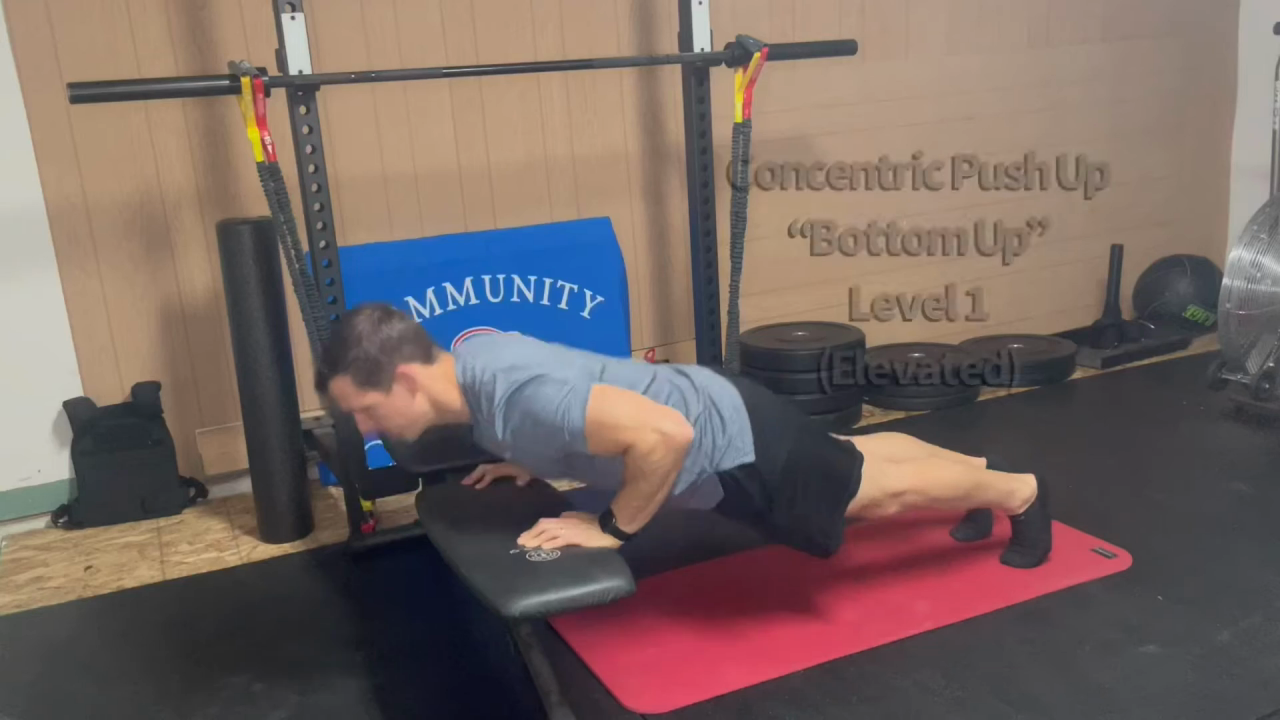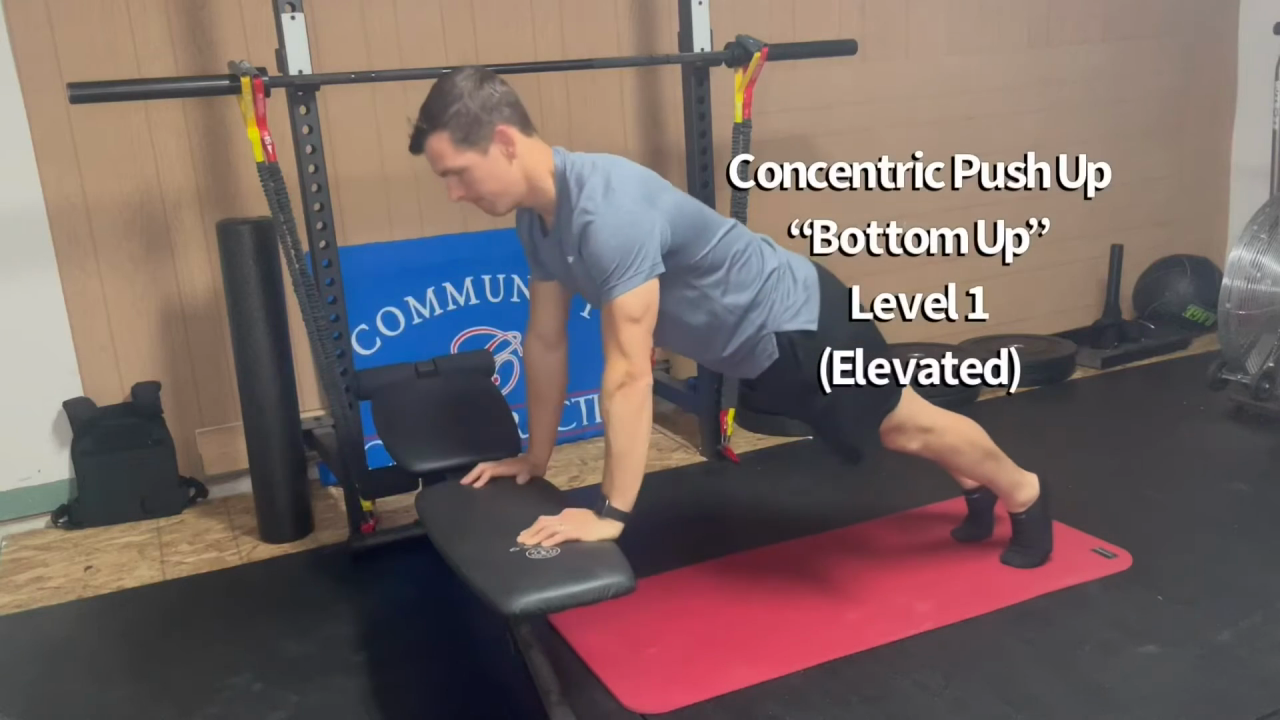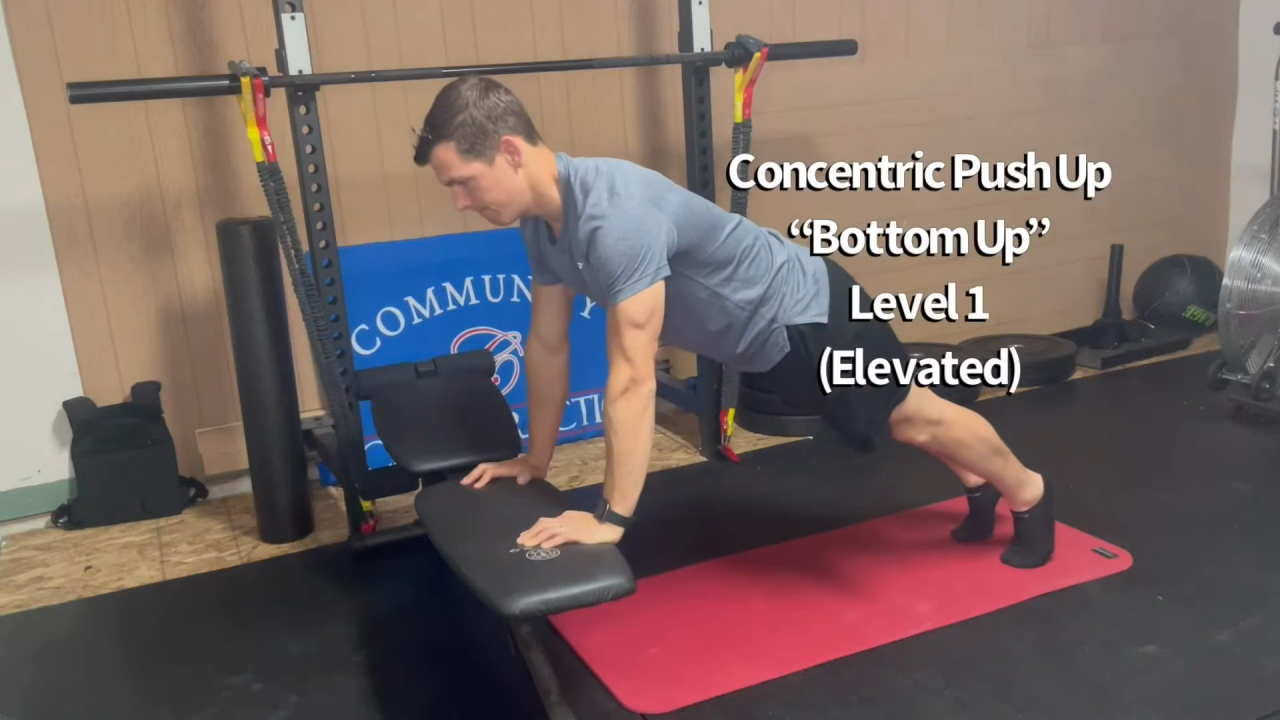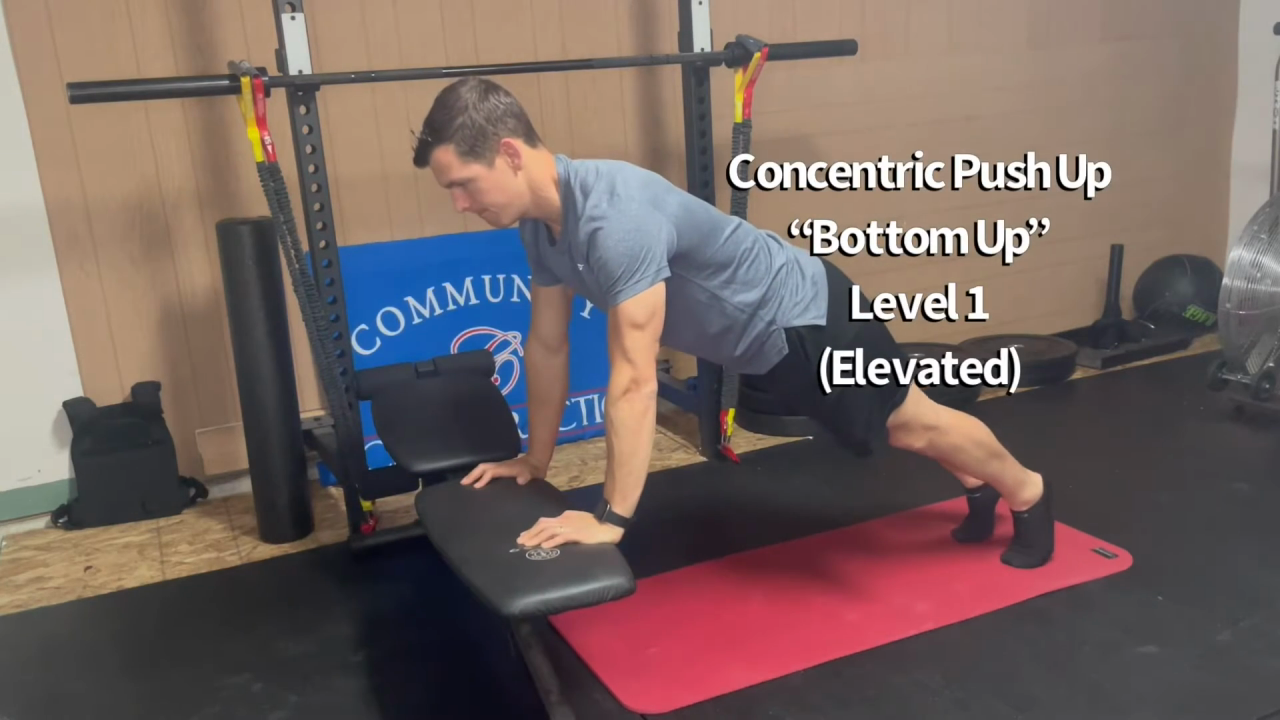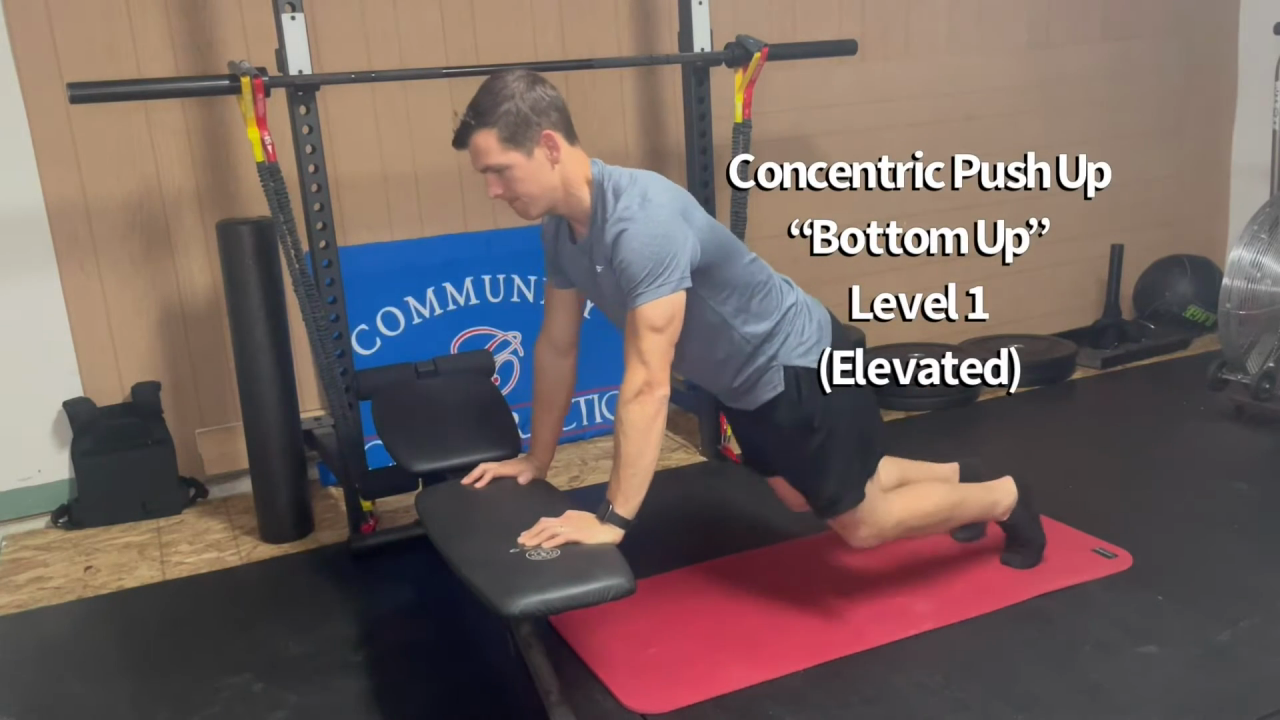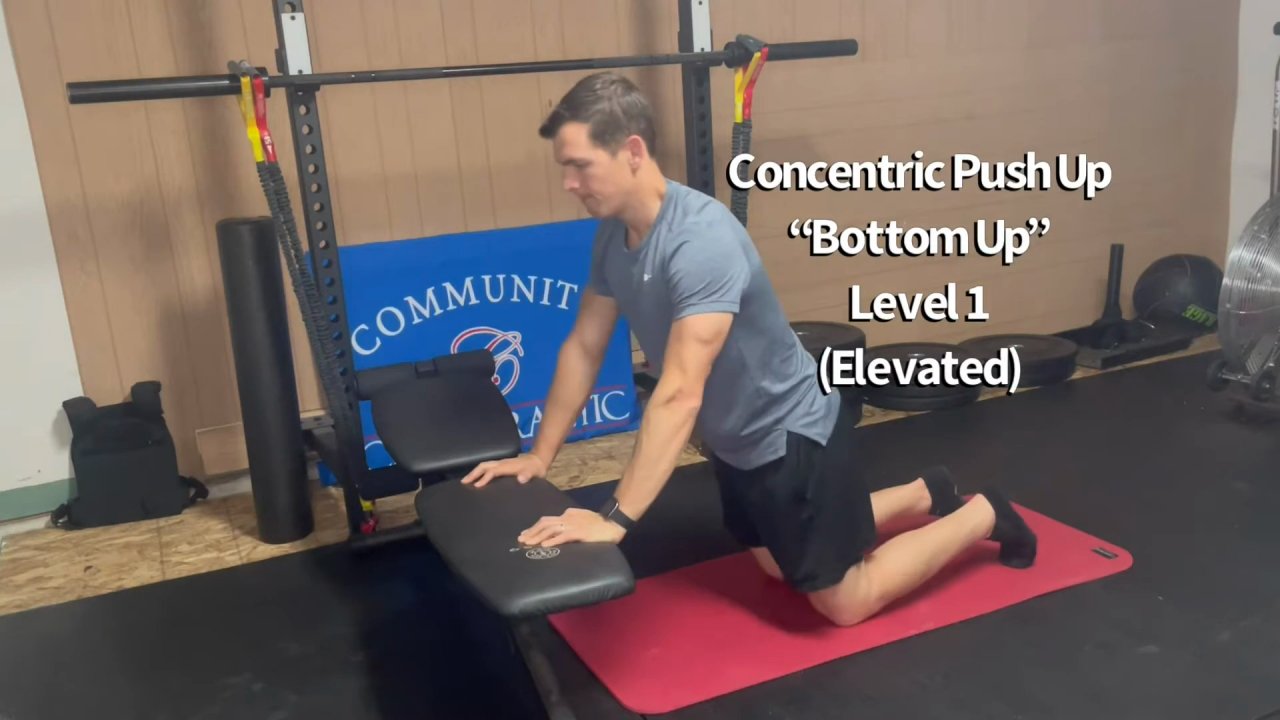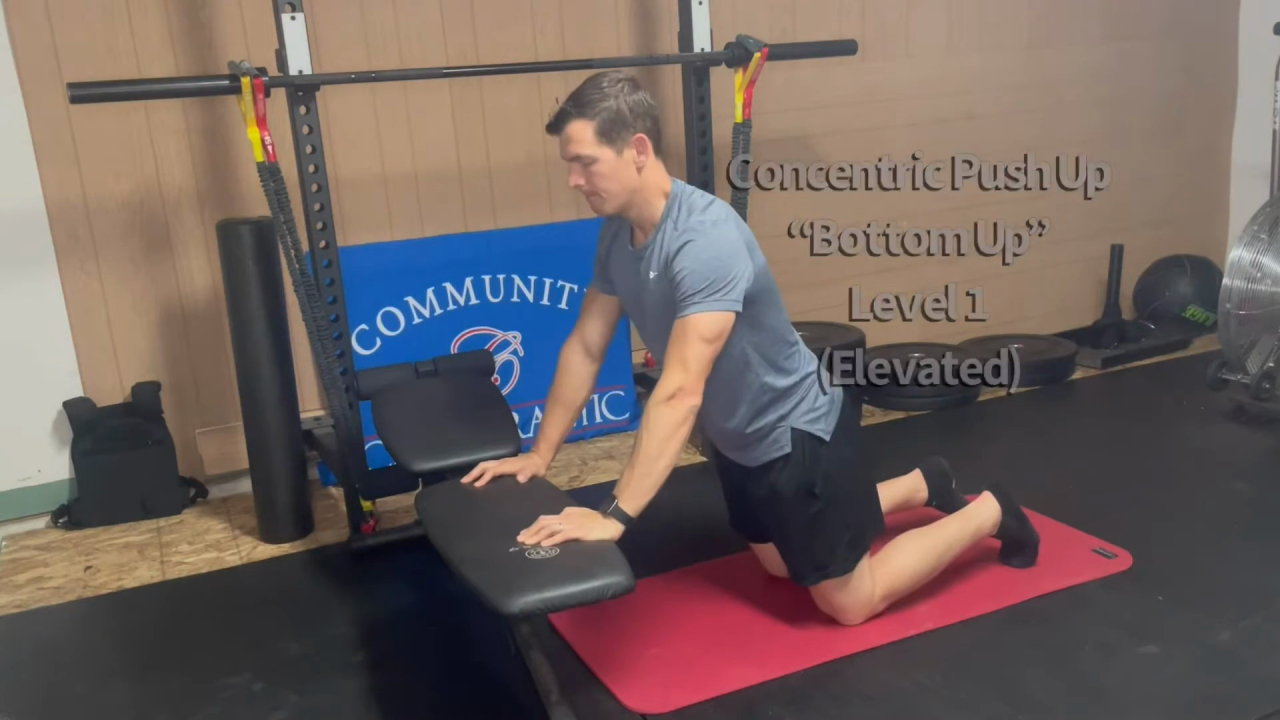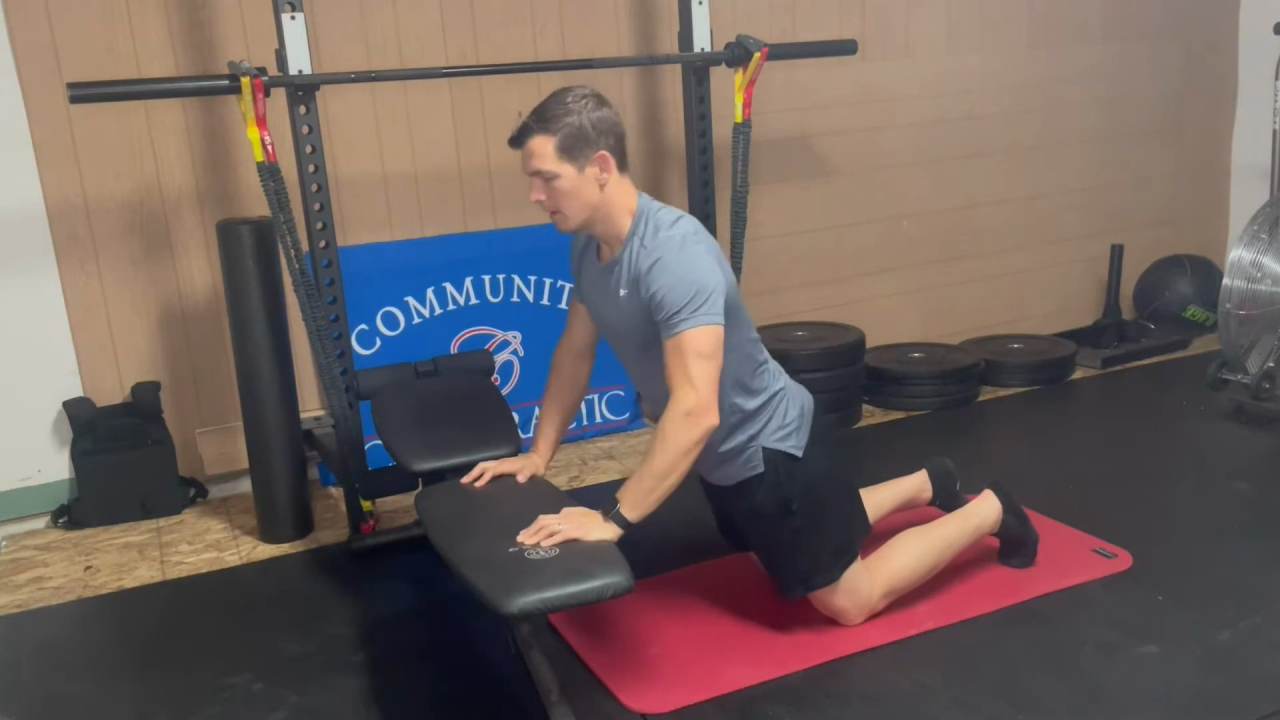
dt=0.5s
person 1, frame 1
left shoulder: (515, 399)
right shoulder: (472, 353)
left elbow: (669, 438)
left wrist: (610, 526)
right wrist: (528, 464)
left hip: (732, 446)
right hip: (713, 413)
left knee: (881, 492)
right knee: (858, 454)
left ankle: (1019, 494)
right ankle: (975, 466)
person 1, frame 2
left shoulder: (606, 213)
right shoulder: (541, 209)
left elbow: (629, 375)
right elbow: (546, 341)
left wrist: (611, 513)
right wrist: (534, 458)
left hip: (792, 318)
right hip: (758, 334)
left knee: (908, 426)
right knee: (894, 421)
left ankle: (1024, 495)
right ankle: (977, 492)
person 1, frame 3
left shoulder: (615, 218)
right shoulder: (542, 219)
left elbow: (632, 380)
right elbow: (547, 345)
left wrist: (611, 518)
right wrist: (536, 459)
left hip: (803, 312)
right hip: (763, 333)
left knee: (915, 417)
right knee: (898, 415)
left ankle: (1027, 494)
right ankle: (978, 486)
person 1, frame 4
left shoulder: (615, 218)
right shoulder: (542, 218)
left elbow: (634, 381)
right elbow: (546, 346)
left wrist: (611, 519)
right wrist: (535, 458)
left hip: (802, 315)
right hip: (765, 334)
left knee: (911, 424)
right knee: (892, 421)
left ankle: (1027, 493)
right ankle: (978, 486)
person 1, frame 5
left shoulder: (643, 222)
right shoulder: (562, 224)
left elbow: (647, 386)
right elbow: (556, 346)
left wrist: (612, 519)
right wrist: (534, 458)
left hip: (795, 364)
right hip: (745, 380)
left knee: (859, 522)
right knee: (808, 496)
left ankle: (1002, 497)
right ankle: (954, 477)
person 1, frame 6
left shoulder: (701, 239)
right shoulder: (614, 236)
left elbow: (679, 395)
right elbow: (582, 349)
left wrist: (616, 520)
right wrist: (539, 456)
left hip: (795, 432)
right hip: (740, 439)
left knee: (843, 602)
right knee: (781, 568)
left ankle: (982, 515)
right ankle: (924, 494)
person 1, frame 7
left shoulder: (706, 237)
right shoulder: (618, 235)
left elbow: (681, 394)
right elbow: (585, 348)
left wrist: (614, 516)
right wrist: (539, 455)
left hip: (799, 431)
right hip: (741, 436)
left knee: (848, 601)
right knee: (782, 564)
left ankle: (987, 513)
right ankle: (921, 485)
person 1, frame 8
left shoulder: (674, 255)
right shoulder: (591, 246)
left elbow: (695, 412)
right elbow: (574, 353)
left wrist: (614, 520)
right wrist: (538, 455)
left hip: (773, 448)
right hip: (727, 456)
left knee: (848, 601)
right knee: (782, 568)
left ankle: (989, 511)
right ankle: (924, 485)
